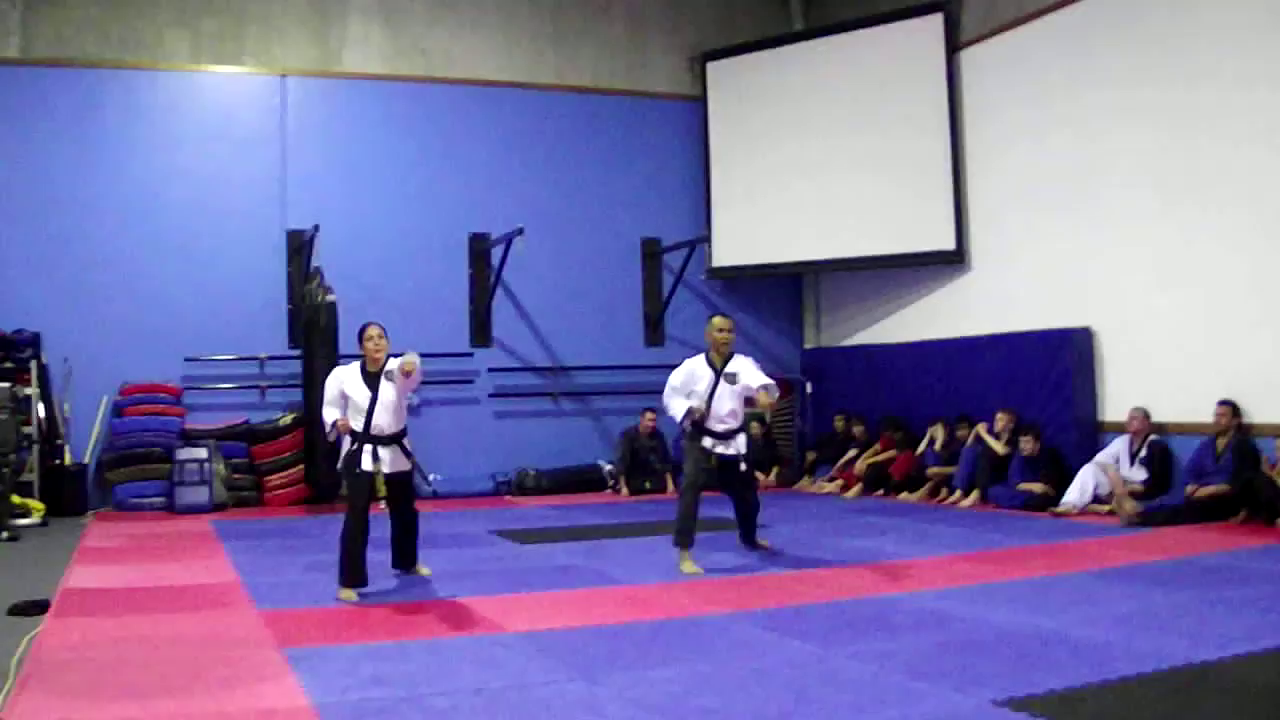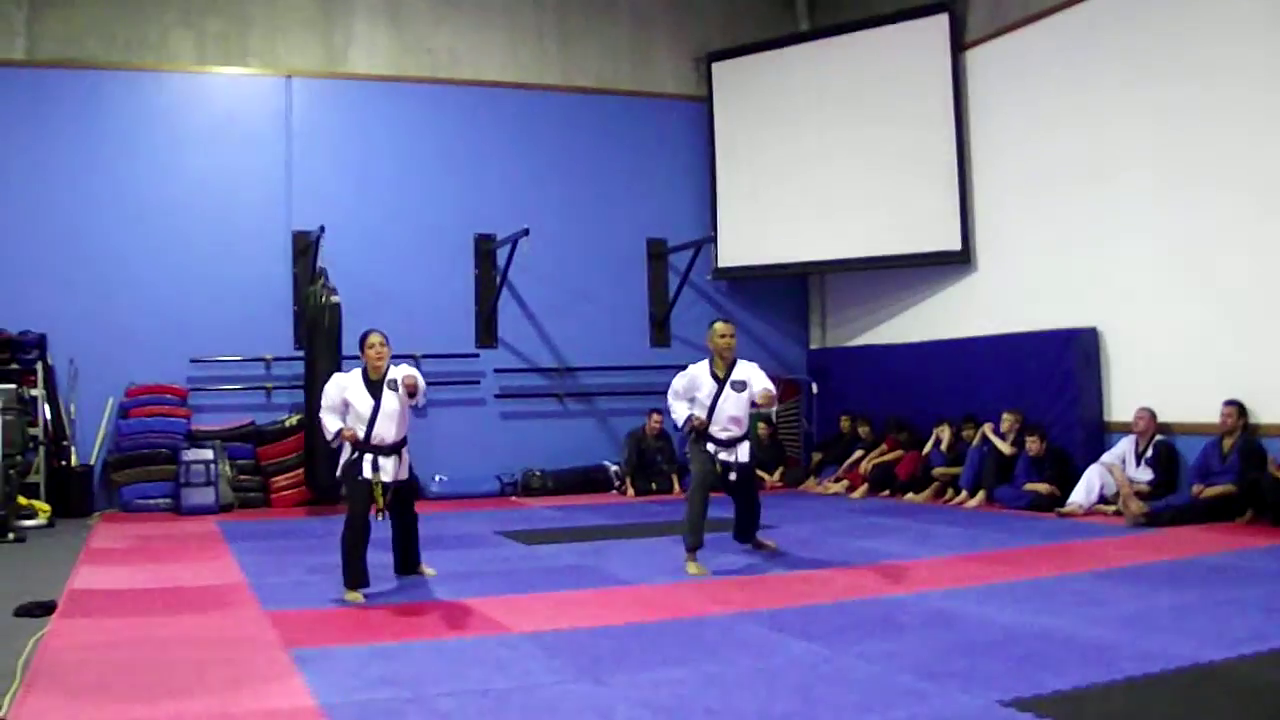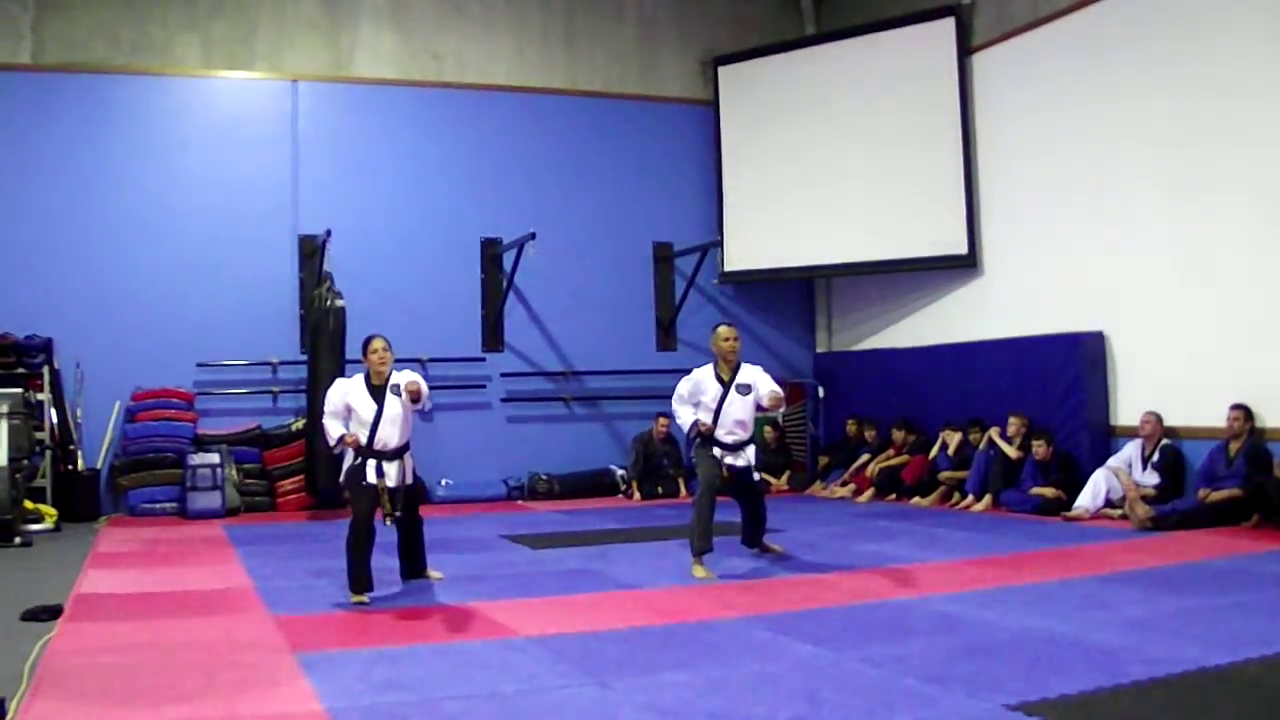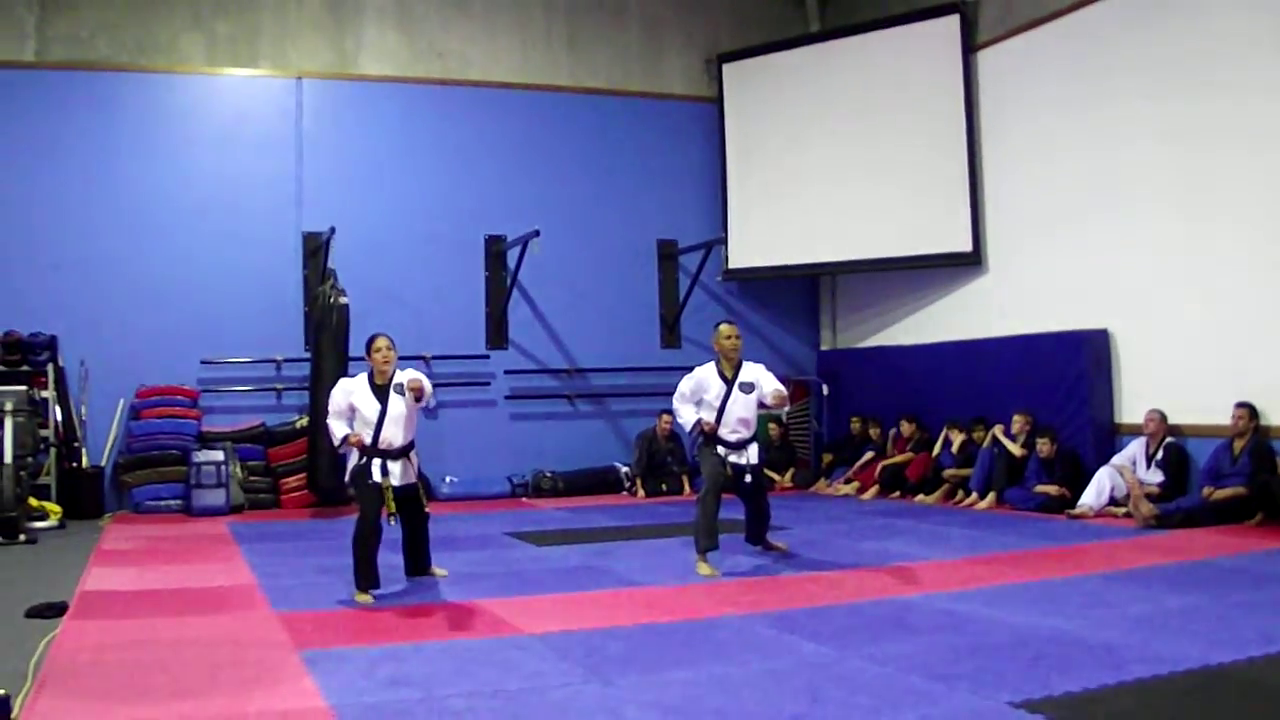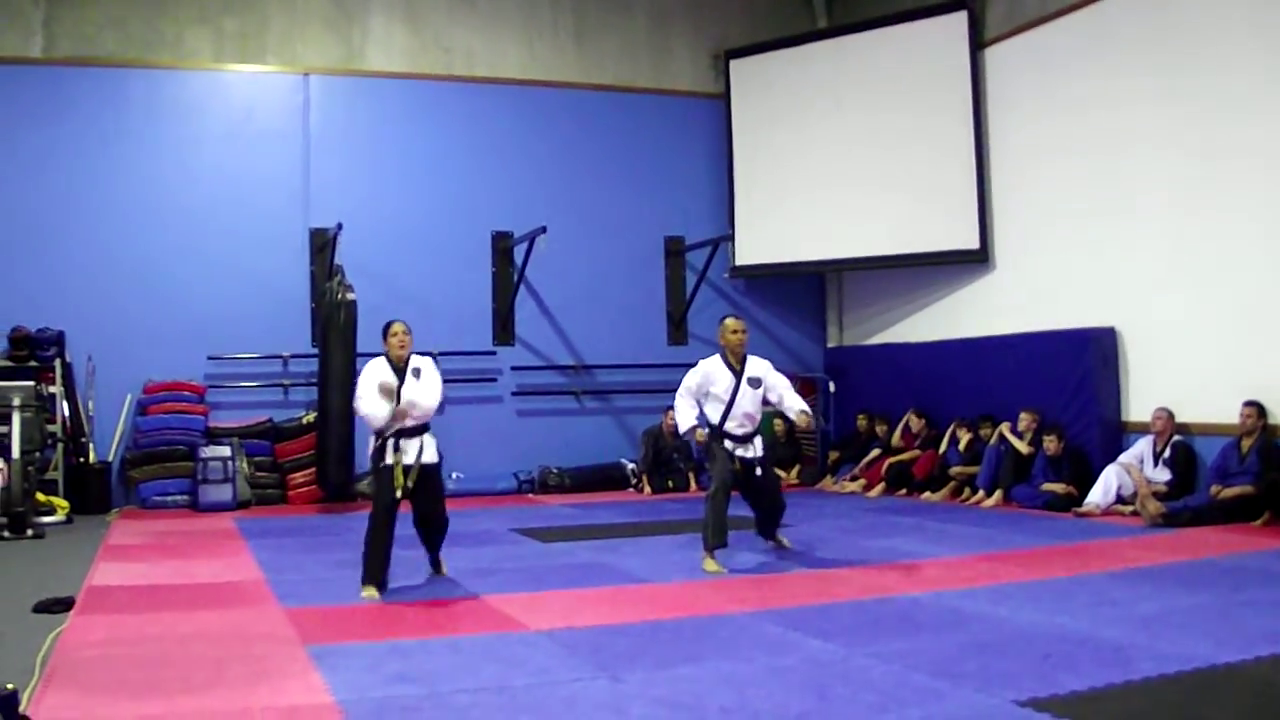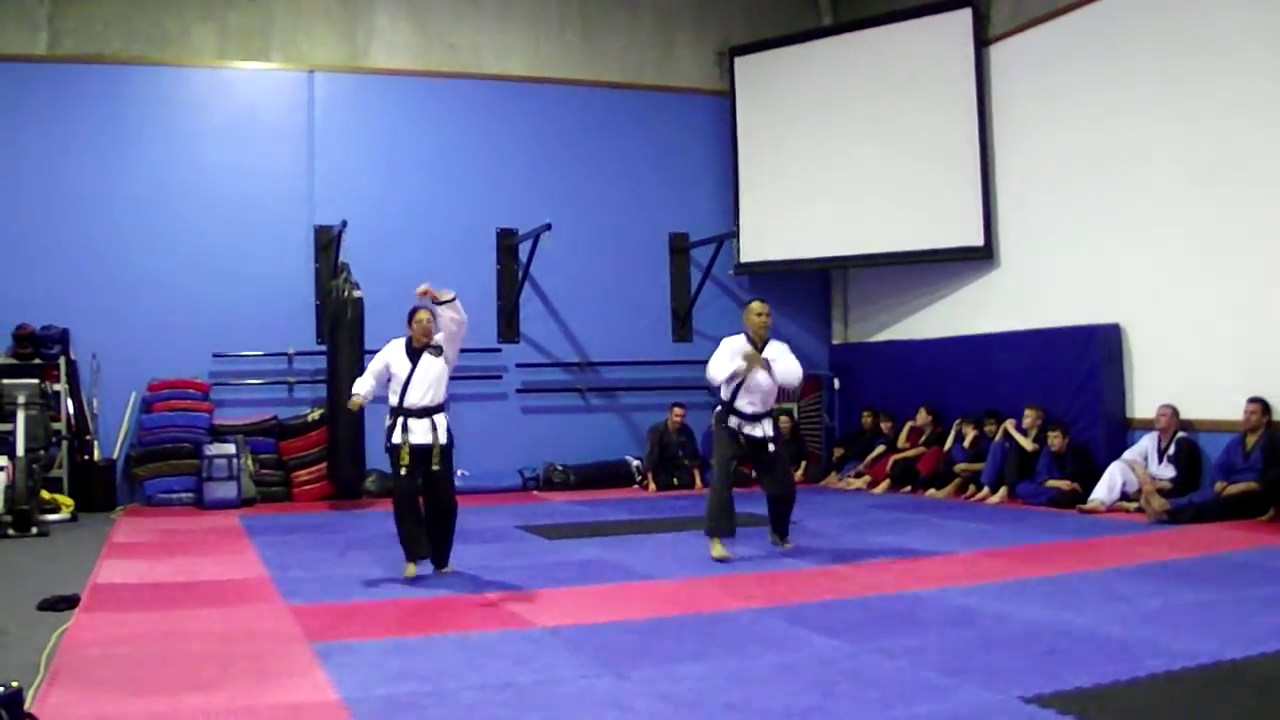
dt=0.3s
person 1, frame 1
left shoulder: (398, 368)
right shoulder: (345, 375)
left elbow: (410, 377)
right elbow: (331, 405)
left wrist: (410, 368)
right wrist: (335, 422)
left hip: (395, 452)
right hip: (360, 454)
left knee: (405, 511)
right knee: (357, 515)
left ankle: (407, 562)
right ankle: (349, 582)
person 1, frame 2
left shoulder: (401, 375)
right shoulder: (346, 382)
left elbow: (414, 393)
right elbow: (328, 411)
left wrist: (412, 386)
right wrist: (339, 432)
left hip: (394, 460)
right hip: (360, 460)
left knee: (405, 516)
right knee: (357, 518)
left ankle: (410, 564)
right ankle: (353, 584)
person 1, frame 3
left shoulder: (404, 381)
right shoulder: (349, 387)
left elbow: (419, 398)
right elbow: (331, 416)
left wrist: (416, 392)
right wrist: (341, 437)
left hip: (398, 464)
right hip: (363, 466)
left knee: (409, 519)
right knee: (362, 522)
left ankle: (416, 568)
right ankle: (358, 587)
person 1, frame 4
left shoulder: (407, 379)
right shoulder: (352, 387)
left elbow: (423, 395)
right elbow: (336, 417)
left wrist: (419, 390)
right wrist: (345, 437)
left hip: (403, 463)
right hip: (368, 465)
left knee: (416, 518)
right knee: (369, 521)
left ankle: (421, 566)
right ankle: (364, 585)
person 1, frame 5
left shoulder: (424, 364)
right shoulder: (374, 368)
left elbow: (431, 399)
right elbow: (366, 407)
left wrist: (398, 395)
right wrist: (392, 413)
left hip: (422, 447)
right hip: (388, 450)
left knee: (433, 512)
right knee: (383, 513)
left ankle: (435, 560)
right ankle: (372, 581)
person 1, frame 6
left shoulder: (444, 346)
right shoulder: (393, 349)
left elbow: (457, 322)
right elbow: (372, 374)
left wrist: (438, 298)
right wrist: (359, 394)
left hip: (435, 429)
right hip: (402, 430)
left knee: (442, 496)
right knee: (405, 493)
left ankle: (440, 558)
right ankle: (413, 555)
person 2, frame 1
left shoulder: (744, 364)
right shoulder: (692, 366)
left elbow: (761, 383)
right elbow: (671, 396)
left wrist: (766, 394)
right wrist: (688, 412)
left hip: (733, 443)
right hip: (700, 440)
left knee: (746, 493)
right knee: (691, 486)
left ankle: (750, 538)
right ankle: (685, 552)
person 2, frame 2
left shoulder: (749, 370)
right shoulder: (695, 373)
left elbow: (764, 388)
right elbow: (675, 397)
left wrist: (768, 397)
right wrist: (688, 419)
left hip: (737, 448)
right hip: (705, 445)
left knee: (748, 497)
right knee: (698, 489)
left ankle: (751, 538)
right ankle: (691, 555)
person 2, frame 3
left shoulder: (753, 373)
right shoulder: (699, 377)
left elbow: (769, 391)
right elbow: (680, 402)
left wrist: (775, 398)
right wrist: (694, 424)
left hip: (742, 452)
right hip: (710, 449)
left knee: (754, 501)
right knee: (705, 493)
left ankle: (757, 541)
right ankle: (698, 559)
person 2, frame 4
left shoulder: (756, 371)
right shoulder: (702, 375)
left elbow: (772, 388)
right elbow: (681, 401)
left wrist: (779, 397)
right wrist: (697, 423)
left hip: (745, 450)
right hip: (713, 447)
left knee: (758, 500)
right knee: (711, 490)
left ankle: (761, 539)
right ankle: (702, 557)
person 2, frame 5
left shoulder: (761, 366)
right shoulder: (707, 368)
left elbow: (783, 392)
right elbow: (685, 396)
left wrist: (801, 412)
right wrist: (689, 426)
left hip: (750, 445)
right hip: (720, 442)
left knee: (771, 497)
right knee: (720, 489)
left ankle: (767, 530)
right ankle: (709, 555)
person 2, frame 6
left shoulder: (779, 349)
right shoulder: (731, 344)
left elbow: (792, 375)
right elbow: (716, 371)
left wrist: (763, 364)
right wrist: (743, 367)
left hip: (762, 426)
right hip: (730, 423)
left knee: (782, 484)
right knee: (722, 476)
left ankle: (778, 534)
right ankle: (717, 538)
